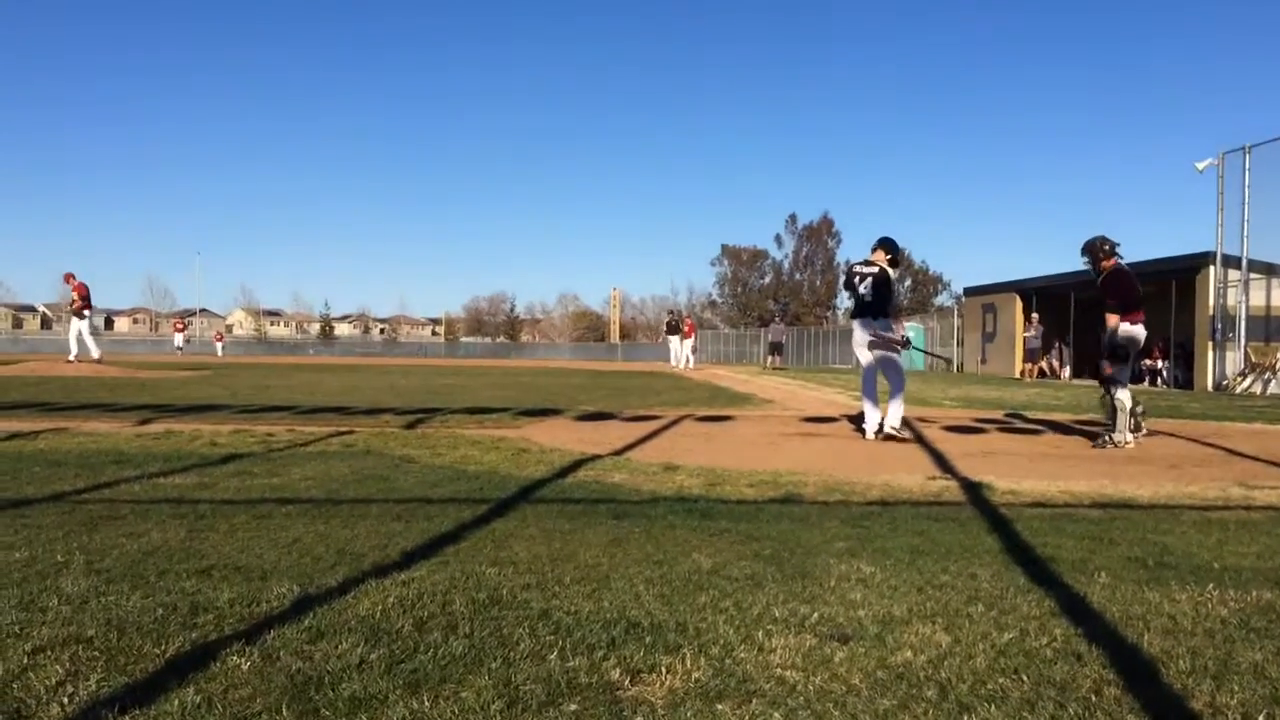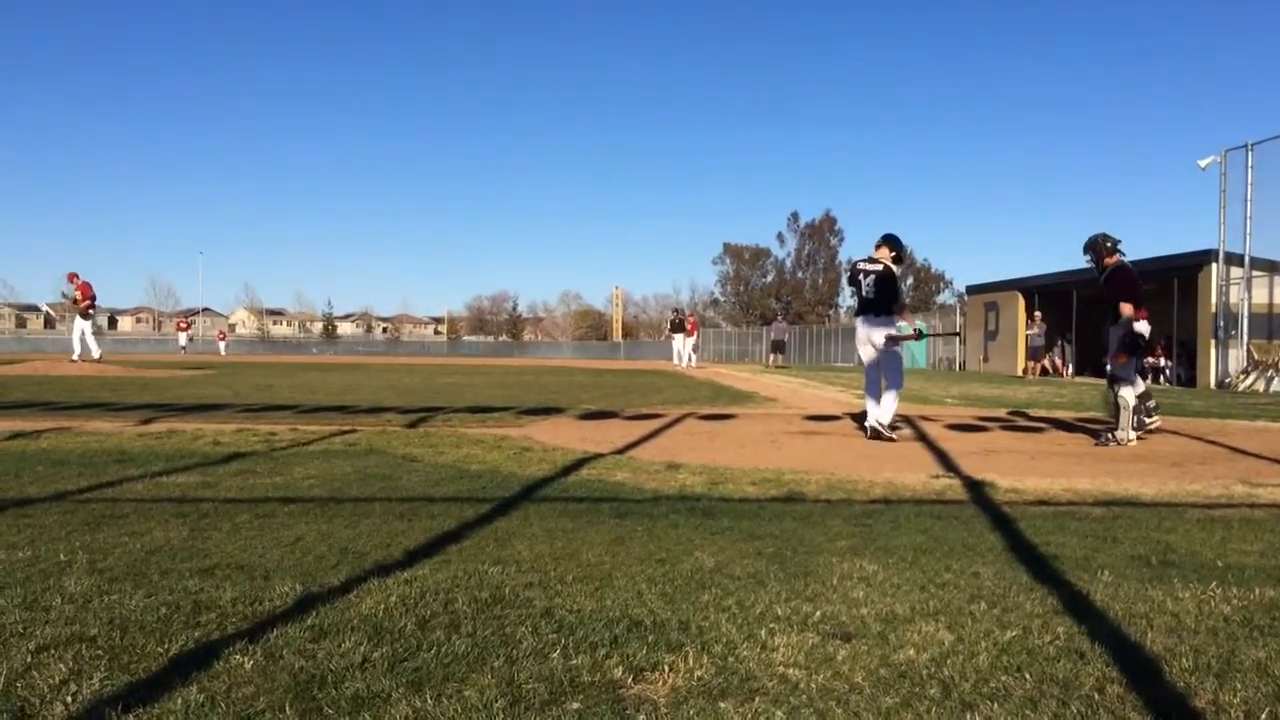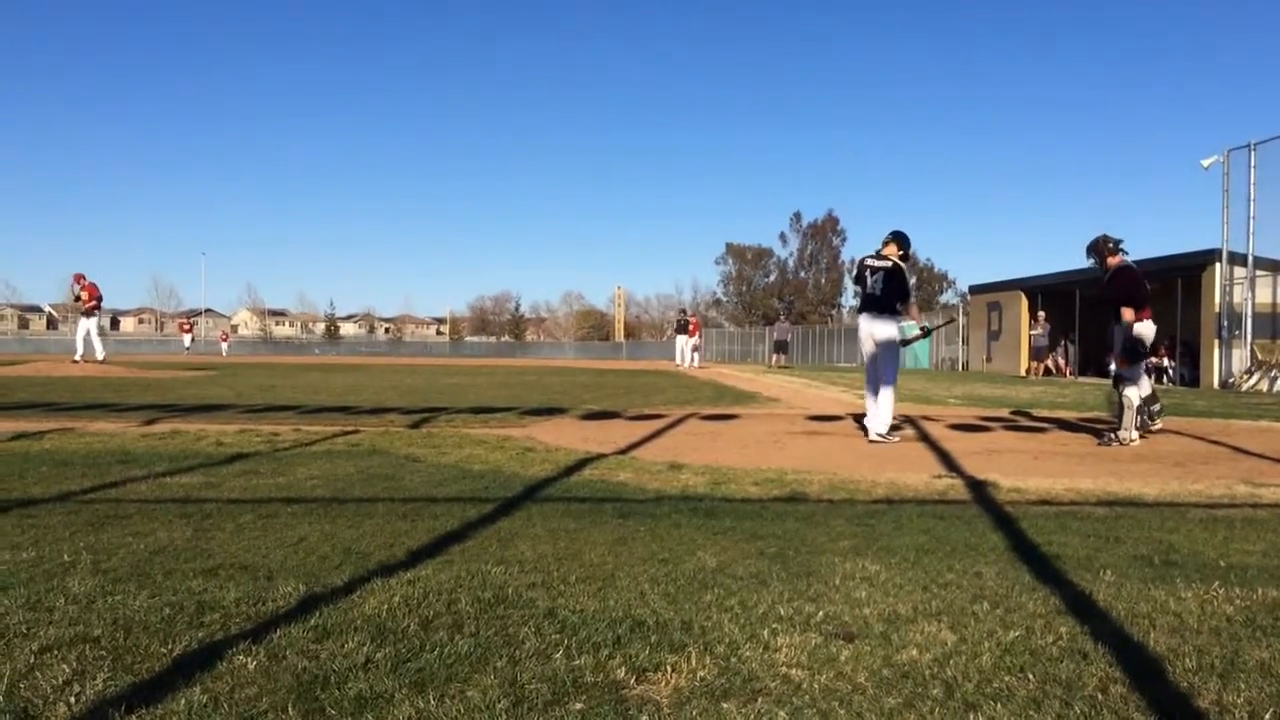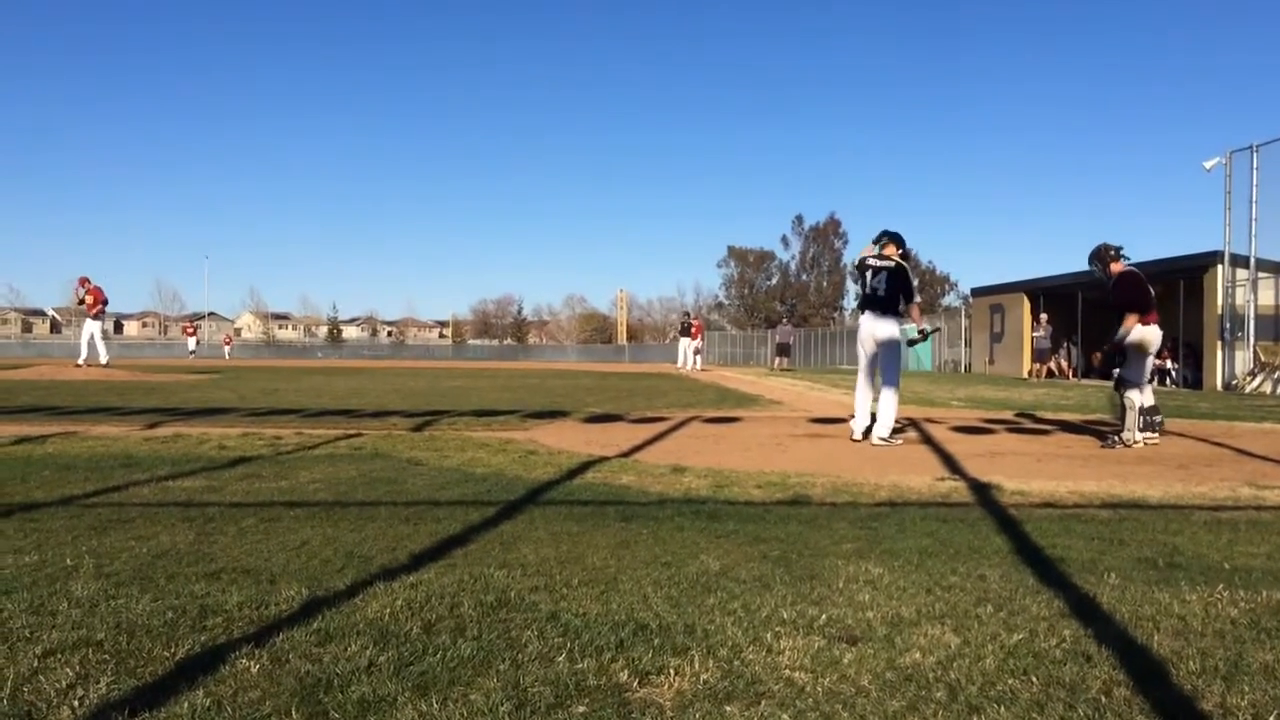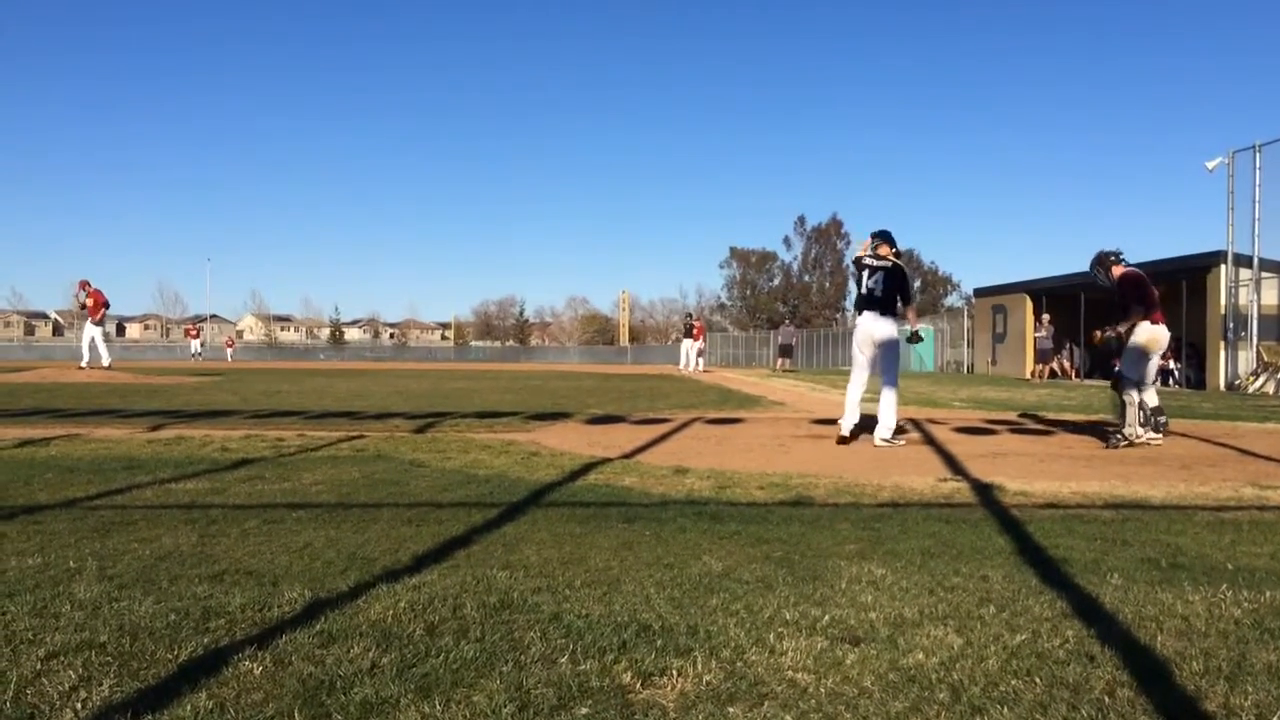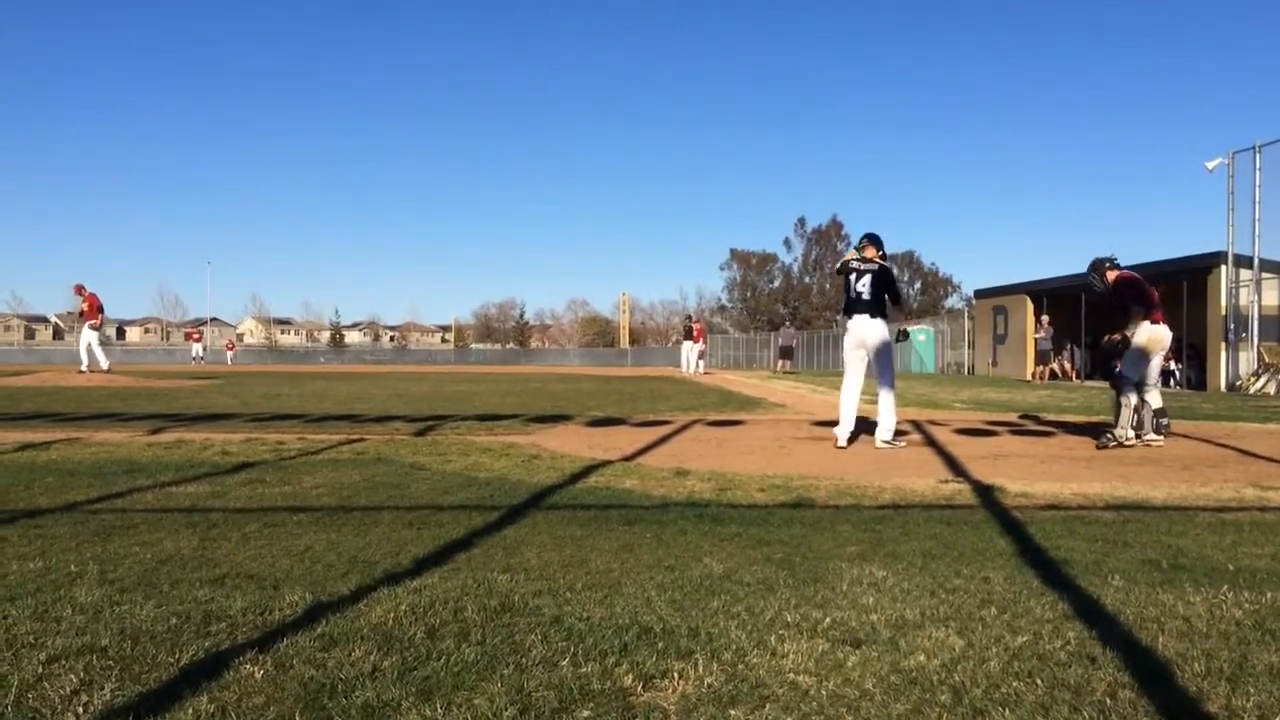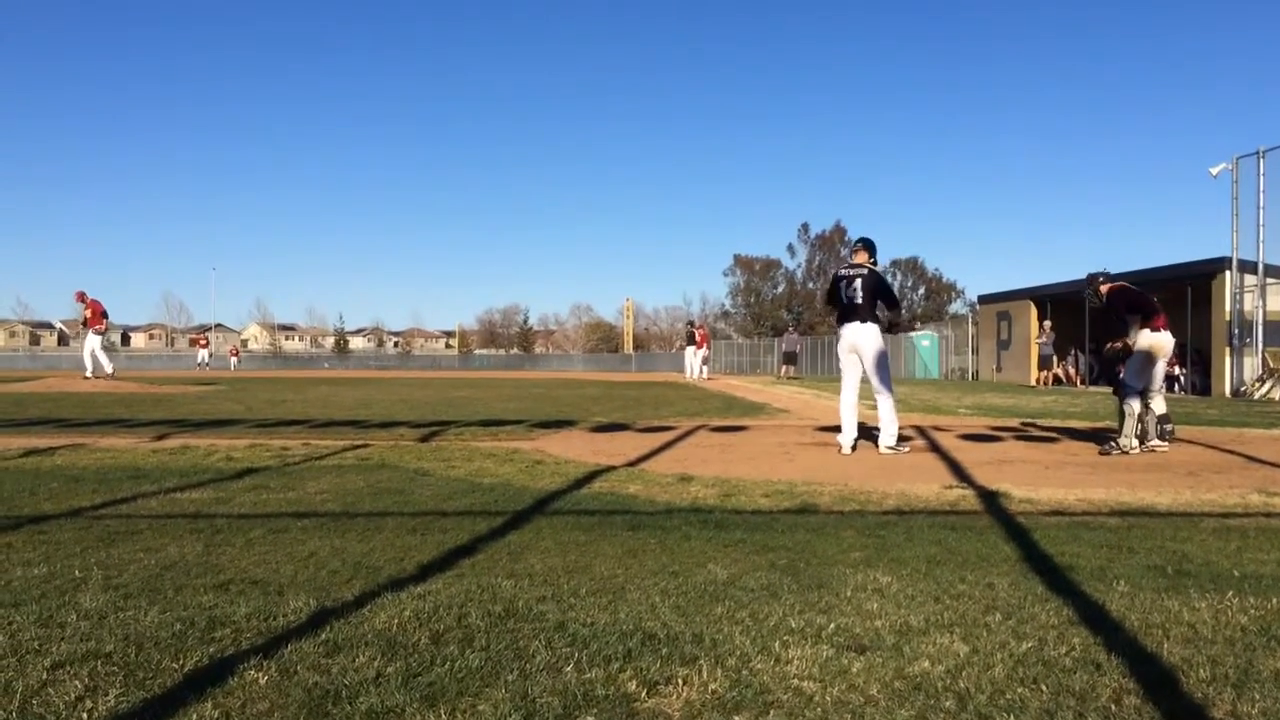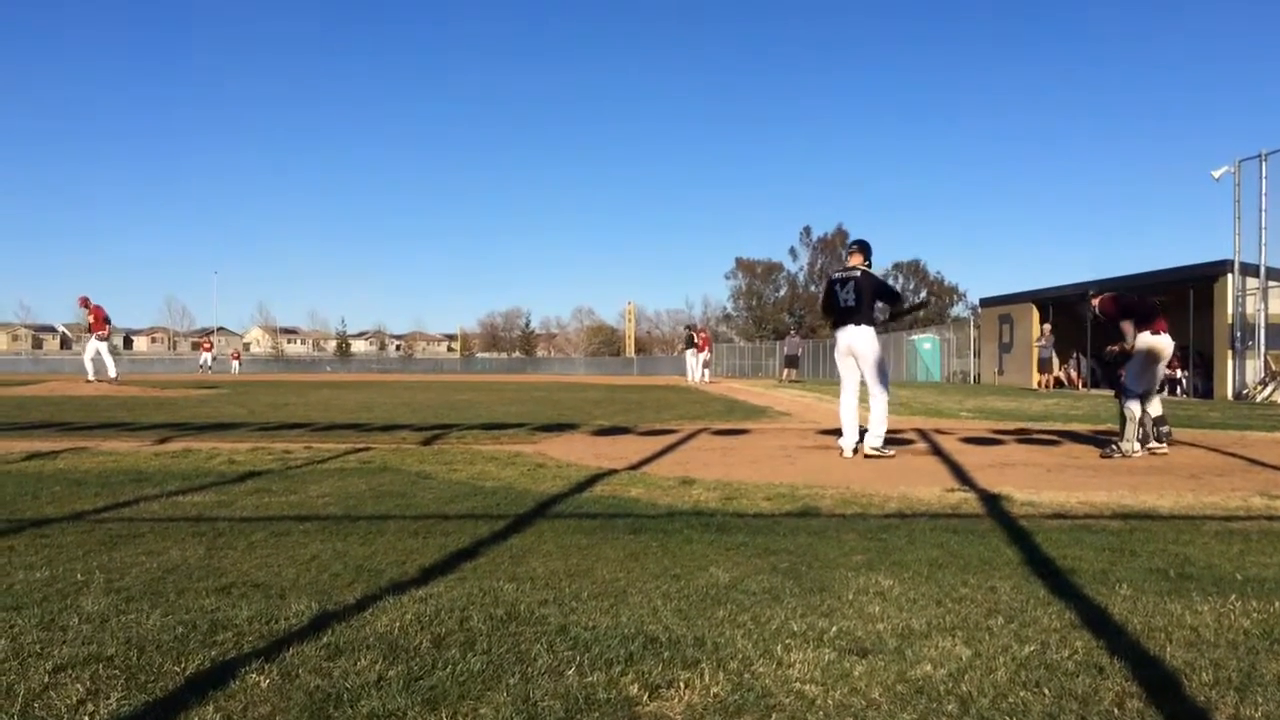
dt=0.2s
person 1, frame 1
left shoulder: (853, 269)
right shoulder: (885, 272)
right elbow: (890, 306)
right wrist: (901, 332)
left hip: (859, 328)
right hip: (880, 327)
left knee: (868, 377)
right knee: (896, 378)
left ankle: (870, 427)
right ankle: (892, 424)
person 1, frame 2
left shoulder: (857, 266)
right shoulder: (889, 270)
right elbow: (897, 304)
right wrist: (913, 326)
left hip: (861, 325)
right hip: (882, 325)
left knee: (871, 377)
right knee: (894, 378)
left ankle: (872, 424)
right ankle: (881, 419)
person 1, frame 3
left shoulder: (864, 262)
right shoulder: (897, 267)
right elbow: (906, 302)
right wrist: (921, 324)
left hip: (864, 322)
right hip: (886, 323)
left knee: (871, 376)
right knee: (888, 379)
left ankle: (872, 423)
right ankle: (879, 429)
person 1, frame 4
left shoulder: (866, 261)
right shoulder: (900, 268)
right elbow: (911, 302)
left wrist: (873, 244)
right wrist: (921, 326)
left hip: (865, 322)
right hip: (888, 324)
left knee: (864, 377)
right knee: (889, 381)
left ankle: (859, 427)
right ankle: (881, 433)
person 1, frame 5
left shoulder: (863, 261)
right shoulder: (897, 268)
right elbow: (907, 303)
left wrist: (871, 239)
right wrist: (914, 328)
left hip: (862, 323)
right hip: (885, 325)
left knee: (857, 377)
right knee: (889, 381)
left ankle: (847, 425)
right ankle: (883, 434)
person 1, frame 6
left shoulder: (850, 265)
right shoulder: (884, 270)
left elbow: (840, 266)
right elbow: (896, 303)
left wrist: (857, 250)
left hip: (853, 326)
right hip: (876, 326)
left knee: (851, 381)
right knee: (885, 383)
left ankle: (843, 433)
right ankle: (884, 436)
person 1, frame 7
left shoulder: (839, 274)
right shoulder: (873, 275)
left elbow: (829, 303)
right elbow: (893, 305)
right wrist: (895, 322)
left hip: (846, 332)
right hip: (868, 331)
left knee: (848, 388)
right knee: (882, 388)
left ankle: (847, 441)
right ankle: (888, 441)
person 1, frame 8
left shoulder: (833, 279)
right shoulder: (867, 277)
left elbow: (826, 313)
right elbow: (896, 298)
left hip: (841, 336)
right hip: (863, 333)
left knee: (848, 391)
right knee: (878, 390)
left ankle: (848, 444)
right ankle: (874, 442)
person 2, frame 1
left shoulder: (1111, 276)
right shoulder: (1123, 272)
left elbow: (1113, 311)
left wrist: (1110, 341)
left hip: (1123, 330)
right hip: (1135, 328)
left knee: (1116, 382)
right knee: (1115, 380)
left ankle: (1122, 435)
right ankle: (1135, 423)
person 2, frame 2
left shoulder: (1116, 273)
right shoulder: (1123, 270)
left elbow: (1125, 303)
left wrist: (1128, 333)
left hip: (1127, 328)
right hip: (1137, 326)
left knee: (1121, 379)
right knee: (1128, 375)
left ankle: (1124, 433)
right ankle: (1148, 415)
person 2, frame 3
left shoulder: (1120, 273)
right shoulder: (1127, 270)
left elbow: (1127, 308)
left wrist: (1127, 339)
left hip: (1133, 328)
right hip: (1144, 325)
left knee: (1126, 379)
right knee: (1136, 374)
left ankle: (1127, 433)
right ankle: (1152, 417)
person 2, frame 4
left shoulder: (1124, 278)
right shoulder: (1132, 275)
left elbow: (1132, 315)
left wrist: (1116, 342)
right wrist: (1119, 340)
left hip: (1139, 332)
right hip: (1150, 330)
left knee: (1128, 382)
right knee: (1141, 382)
left ankle: (1130, 435)
right ankle: (1150, 429)
person 2, frame 5
left shoulder: (1127, 278)
right shoulder: (1132, 277)
left elbow: (1138, 311)
left wrist: (1119, 329)
right wrist: (1120, 329)
left hip: (1147, 331)
right hip: (1158, 332)
left knee: (1126, 379)
right knee: (1146, 384)
left ankle: (1132, 430)
right ankle: (1153, 431)
person 2, frame 6
left shoulder: (1122, 280)
right shoulder: (1129, 280)
left elbow: (1138, 310)
left wrist: (1125, 334)
right wrist: (1122, 334)
left hip: (1149, 331)
right hip: (1161, 332)
left knee: (1125, 379)
right knee: (1149, 385)
left ankle: (1124, 432)
right ankle: (1154, 433)
person 2, frame 7
left shoulder: (1115, 292)
right shoulder: (1125, 290)
left elbow: (1134, 320)
left wrist: (1126, 343)
right wrist: (1123, 343)
left hip: (1151, 338)
right hip: (1164, 338)
left knee: (1128, 387)
right knee: (1153, 390)
left ankle: (1127, 441)
right ankle: (1158, 438)
person 2, frame 8
left shoulder: (1105, 303)
right shoulder: (1117, 300)
left elbow: (1128, 326)
left wrist: (1125, 347)
right wrist: (1122, 347)
left hip: (1150, 340)
right hip: (1164, 341)
left knee: (1128, 391)
right knee: (1149, 392)
left ankle: (1129, 445)
right ankle: (1157, 441)
